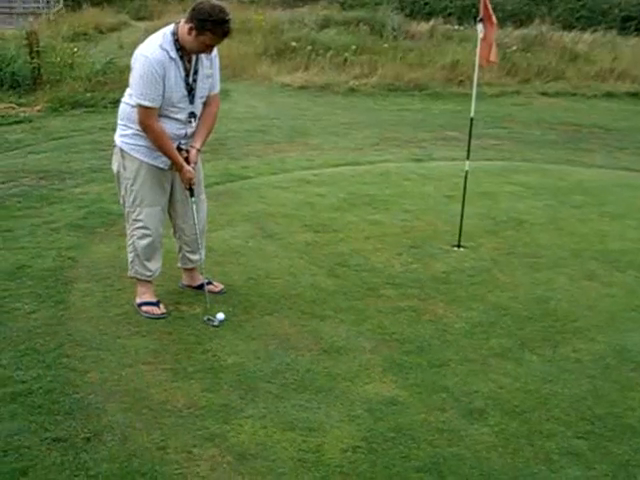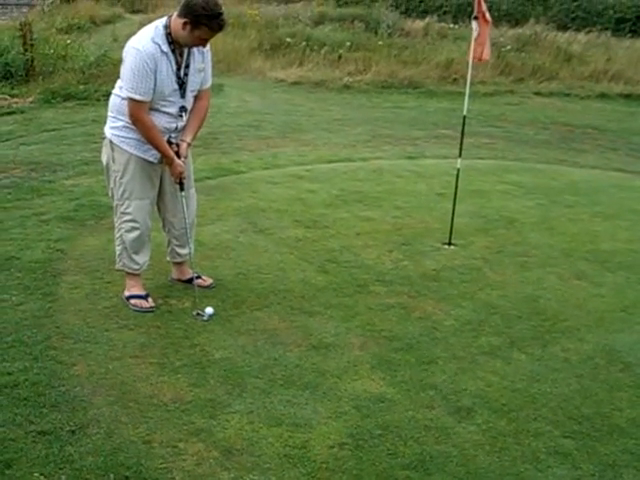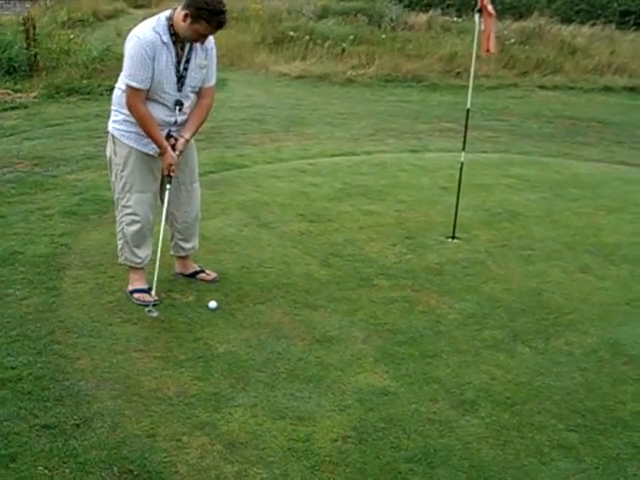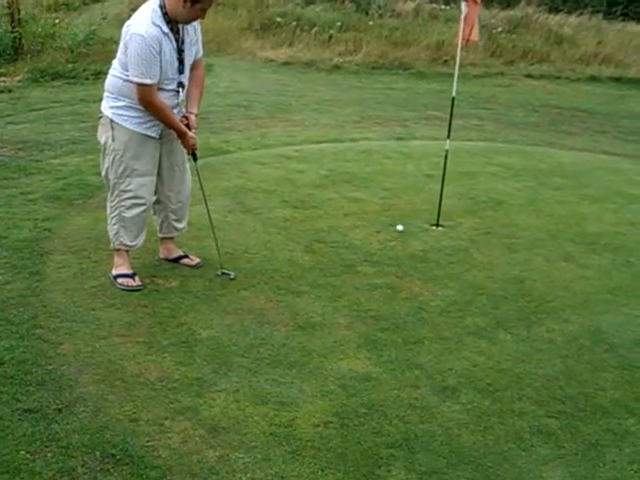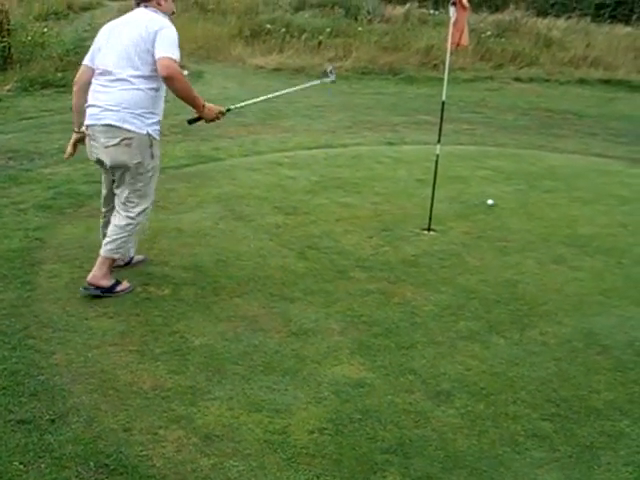
dt=1s
person 1, frame 1
left shoulder: (207, 52)
right shoulder: (152, 56)
left elbow: (211, 103)
right elbow: (147, 122)
left wrist: (195, 148)
right wrist: (179, 165)
left hip: (184, 147)
right hip: (143, 148)
left knee: (192, 214)
right knee: (146, 221)
left ankle: (191, 274)
right ankle: (144, 288)
person 1, frame 2
left shoulder: (200, 47)
right shoulder: (143, 50)
left elbow: (202, 98)
right elbow: (137, 115)
left wrist: (185, 141)
right wrist: (169, 158)
left hip: (174, 140)
right hip: (133, 141)
left knee: (182, 208)
right knee: (135, 214)
left ankle: (180, 267)
right ankle: (133, 282)
person 1, frame 3
left shoulder: (205, 43)
right shoulder: (145, 39)
left elbow: (205, 97)
right elbow: (134, 102)
left wrist: (184, 138)
right wrist: (163, 148)
left hip: (178, 135)
right hip: (135, 135)
left knee: (186, 203)
right knee: (136, 208)
left ankle: (184, 261)
right ankle: (136, 275)
person 1, frame 4
right shoulder: (144, 32)
left elbow: (196, 65)
right elbow: (146, 97)
left wrist: (191, 112)
right wrist: (182, 132)
left hip: (168, 117)
right hip: (129, 119)
left knee: (176, 186)
right knee: (131, 192)
left ankle: (167, 245)
right ankle: (120, 259)
person 1, frame 5
left shoulder: (110, 28)
right shoulder: (161, 25)
left elbow: (81, 80)
right elbow: (168, 71)
left wrist: (79, 128)
right wrist: (201, 107)
left hip: (99, 124)
right hip: (132, 129)
left knee: (114, 195)
right knee: (132, 203)
left ankle: (115, 252)
right ankle: (101, 275)
